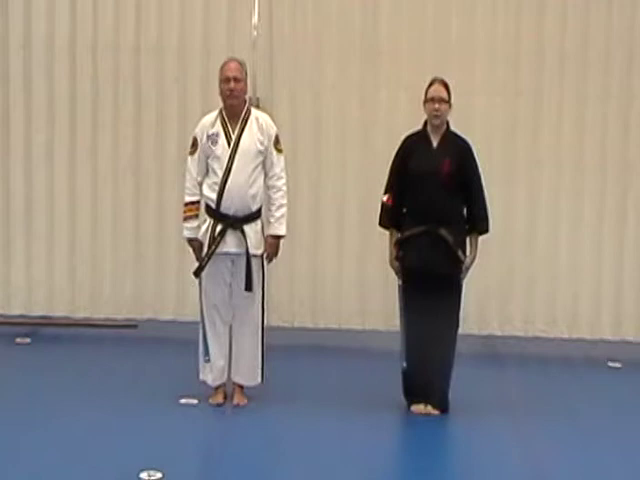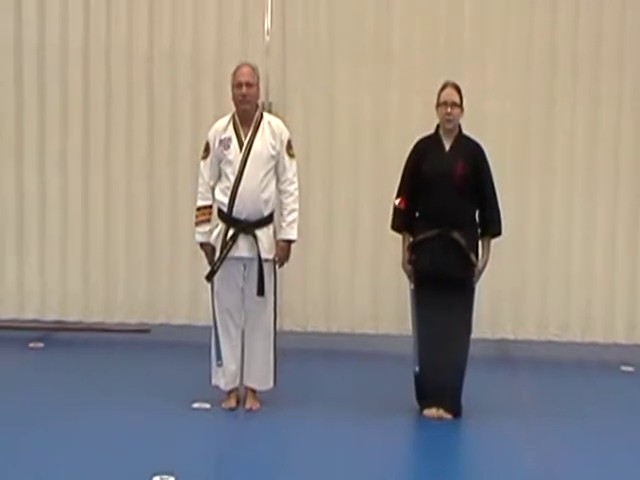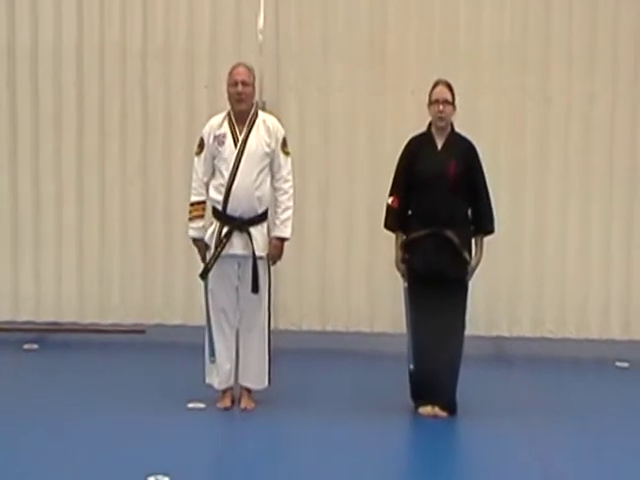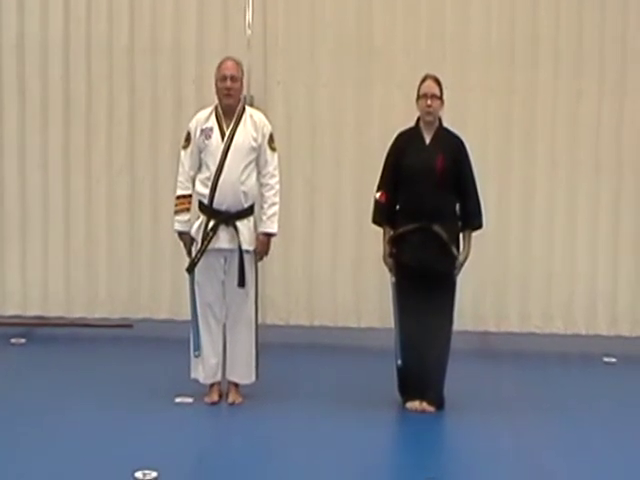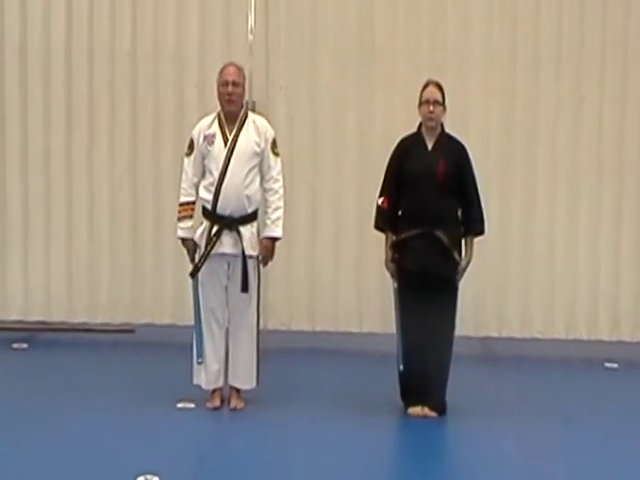
dt=1s
person 1, frame 1
left shoulder: (264, 126)
right shoulder: (206, 127)
left elbow: (276, 182)
right elbow: (192, 182)
left wrist: (275, 231)
right wrist: (192, 231)
left hip: (251, 231)
right hip: (214, 231)
left knee: (247, 310)
right knee: (214, 308)
left ankle: (241, 383)
right ankle: (217, 382)
person 1, frame 2
left shoulder: (277, 130)
right shoulder: (218, 132)
left elbow: (289, 187)
right elbow: (205, 187)
left wrist: (286, 236)
right wrist: (204, 236)
left hip: (263, 236)
right hip: (227, 235)
left knee: (260, 315)
right knee: (227, 312)
left ankle: (253, 387)
right ankle: (230, 386)
person 1, frame 3
left shoulder: (271, 128)
right shoulder: (213, 129)
left elbow: (284, 184)
right elbow: (199, 183)
left wrist: (280, 234)
right wrist: (197, 232)
left hip: (257, 233)
right hip: (221, 232)
left knee: (254, 312)
right knee: (221, 311)
left ankle: (248, 387)
right ankle: (225, 386)
person 1, frame 4
left shoulder: (258, 124)
right shoulder: (200, 123)
left elbow: (270, 180)
right elbow: (185, 177)
left wrist: (267, 230)
right wrist: (183, 225)
left hip: (244, 228)
right hip: (207, 227)
left knee: (241, 307)
right knee: (208, 306)
left ankle: (235, 381)
right ankle: (212, 380)
person 1, frame 5
left shoulder: (261, 129)
right shoulder: (203, 130)
left elbow: (274, 185)
right elbow: (188, 184)
left wrist: (271, 233)
right wrist: (186, 231)
left hip: (246, 233)
right hip: (211, 232)
left knee: (243, 313)
right knee: (211, 311)
left ankle: (237, 387)
right ankle: (214, 385)
person 2, frame 1
left shoulder: (460, 148)
right shoulder: (410, 146)
left elbow: (474, 199)
right elbow: (393, 196)
left wrist: (472, 246)
right wrist: (393, 243)
left hip: (449, 243)
right hip: (414, 242)
left knee: (444, 320)
right knee: (415, 318)
left ankle: (437, 396)
right ankle: (417, 393)
person 2, frame 2
left shoulder: (473, 152)
right shoulder: (422, 149)
left elbow: (487, 202)
right elbow: (406, 199)
left wrist: (485, 249)
right wrist: (406, 246)
left hip: (461, 247)
right hip: (427, 245)
left knee: (457, 325)
right knee: (428, 323)
left ankle: (449, 399)
right ankle: (429, 397)
person 2, frame 3
left shoulder: (465, 149)
right shoulder: (415, 147)
left elbow: (479, 199)
right elbow: (399, 197)
left wrist: (478, 246)
right wrist: (399, 244)
left hip: (455, 244)
right hip: (420, 243)
left knee: (450, 322)
right knee: (422, 321)
left ankle: (444, 397)
right ankle: (425, 395)
person 2, frame 4
left shoulder: (454, 145)
right shoulder: (403, 142)
left elbow: (467, 194)
right elbow: (387, 192)
left wrist: (466, 241)
right wrist: (387, 239)
left hip: (443, 240)
right hip: (408, 238)
left knee: (438, 317)
right knee: (409, 316)
left ankle: (432, 392)
right ankle: (412, 390)
person 2, frame 5
left shoulder: (456, 150)
right shoulder: (405, 148)
left elbow: (469, 200)
right elbow: (389, 198)
left wrist: (468, 247)
right wrist: (389, 245)
left hip: (445, 245)
right hip: (410, 244)
left knee: (440, 323)
right knee: (411, 322)
left ankle: (434, 398)
right ankle: (413, 396)
